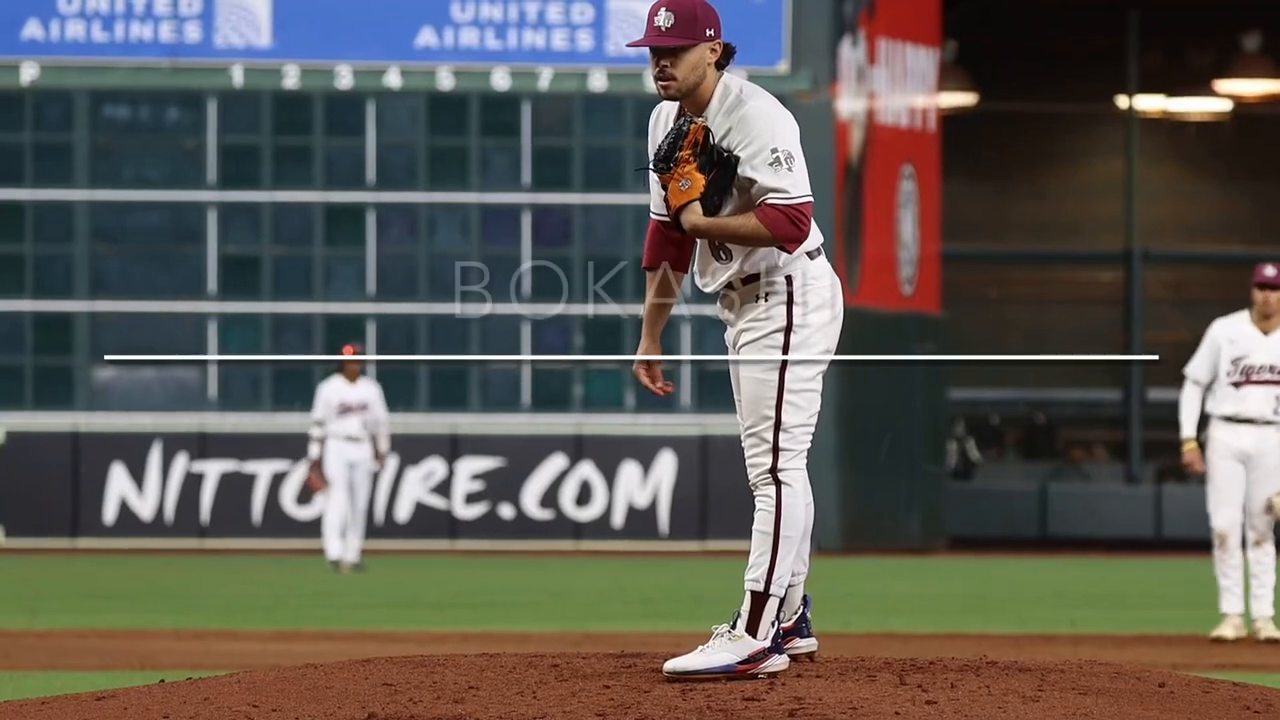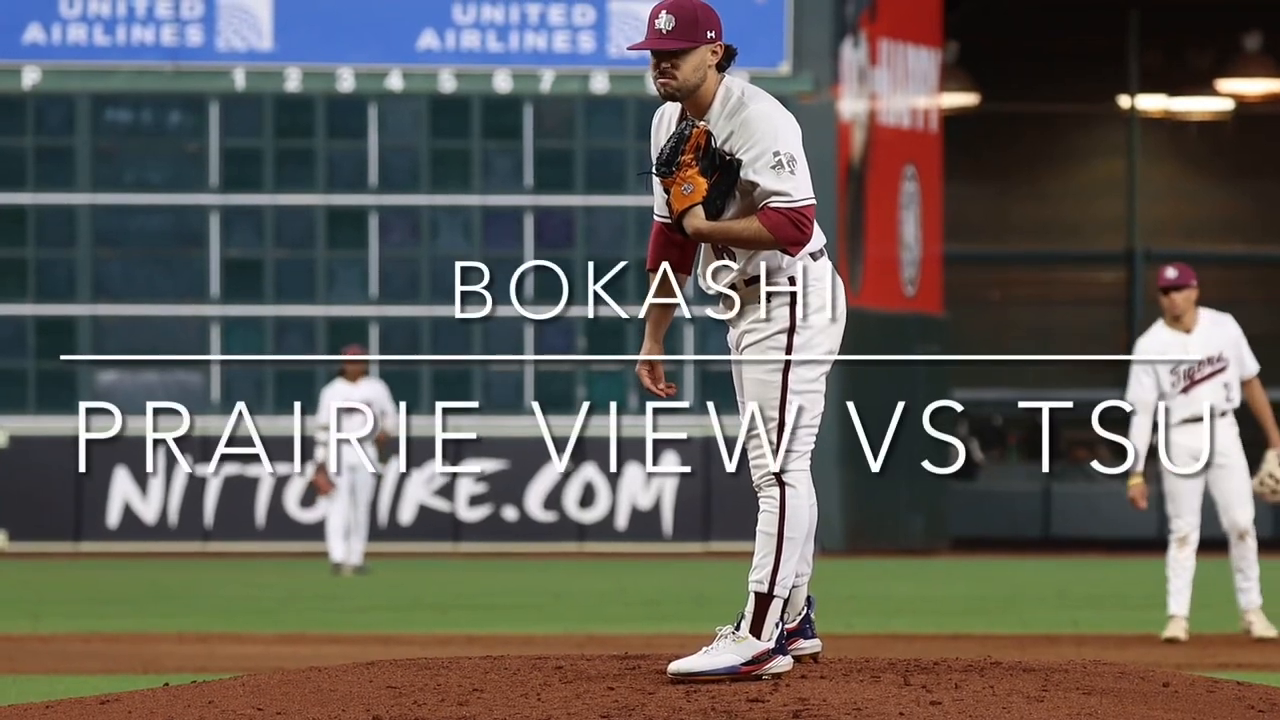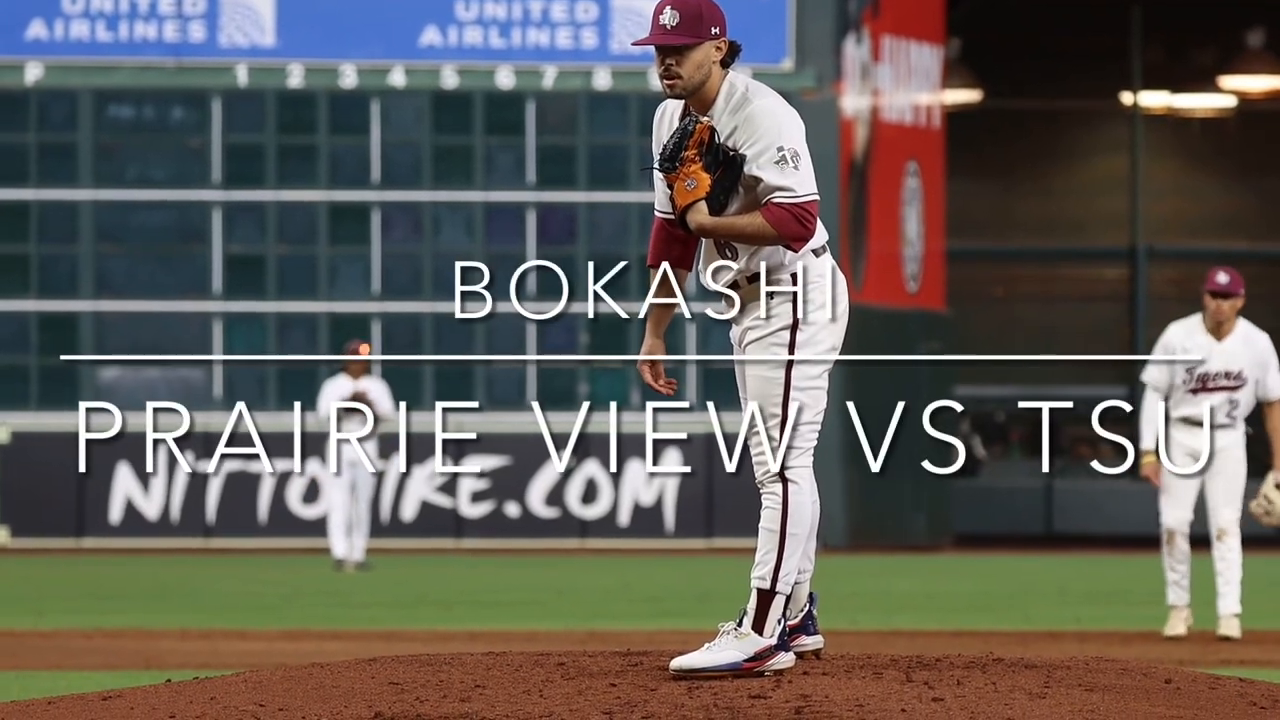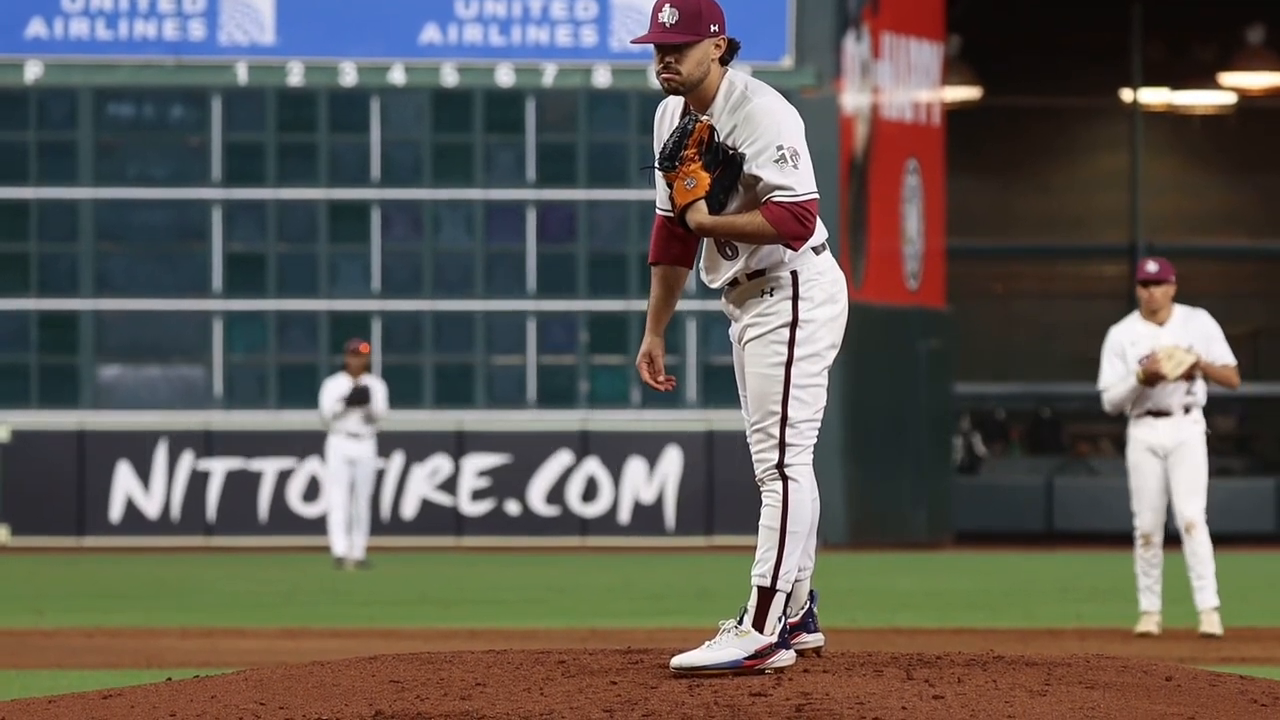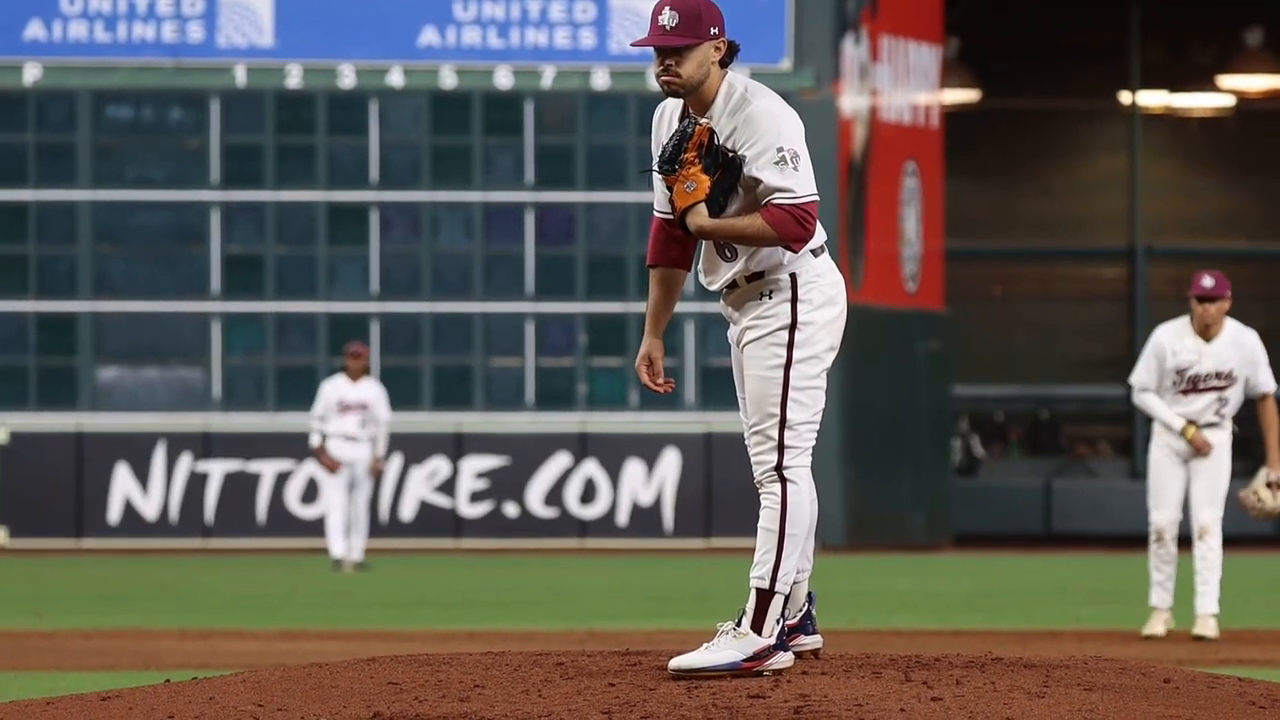
dt=1s
person 1, frame 1
left shoulder: (756, 116)
right shoulder: (665, 120)
left elbow: (790, 221)
right elbow: (666, 232)
left wrist: (700, 223)
right wrist: (650, 336)
left hip: (788, 298)
right hip: (742, 303)
left knee: (774, 465)
right knee: (772, 465)
left ankle: (756, 636)
right ankle: (789, 619)
person 1, frame 2
left shoulder: (757, 119)
right shoulder: (667, 122)
left elbow: (793, 225)
right elbow: (669, 236)
left wrist: (703, 227)
right wrist: (653, 337)
left hip: (791, 301)
right hip: (744, 305)
left knee: (778, 467)
right knee: (775, 467)
left ankle: (760, 637)
right ankle: (792, 620)
person 1, frame 3
left shoulder: (761, 114)
right shoulder: (669, 118)
left elbow: (797, 220)
right elbow: (670, 232)
left wrist: (707, 222)
right wrist: (654, 333)
left hip: (795, 297)
right hip: (747, 301)
left knee: (782, 464)
right knee: (778, 463)
left ankle: (763, 634)
right ankle: (795, 616)
person 1, frame 4
left shoulder: (760, 112)
right shoulder: (670, 116)
left elbow: (797, 219)
right elbow: (671, 228)
left wrist: (706, 221)
right wrist: (654, 331)
left hip: (793, 293)
right hip: (746, 299)
left knee: (781, 460)
right knee: (777, 460)
left ankle: (763, 631)
right ankle: (796, 613)
person 1, frame 5
left shoulder: (760, 114)
right shoulder: (669, 119)
left elbow: (797, 220)
right elbow: (669, 231)
left wrist: (707, 224)
right wrist: (653, 333)
left hip: (792, 296)
right hip: (744, 301)
left knee: (779, 462)
right knee: (775, 462)
left ankle: (762, 633)
right ankle: (794, 614)
person 2, frame 1
right shoulder: (1223, 330)
right elbow: (1193, 385)
right wrist: (1188, 440)
right hip: (1224, 436)
right knee: (1224, 525)
right ankle: (1231, 614)
person 2, frame 2
left shoulder: (1225, 326)
right shoulder: (1150, 344)
right elbow: (1141, 411)
right wrist: (1136, 473)
left hip: (1223, 433)
right hip: (1180, 440)
left knee: (1240, 522)
right knee: (1182, 530)
right ankle: (1177, 617)
person 2, frame 3
right shoulder: (1177, 335)
right elbow: (1154, 395)
right wrist: (1148, 452)
left hip: (1228, 441)
right hip: (1182, 438)
left knee: (1225, 526)
right knee: (1174, 524)
left ankle: (1229, 615)
right ankle: (1179, 607)
person 2, frame 4
left shoulder: (1199, 322)
right shoulder: (1120, 334)
left elbow: (1233, 379)
right elbow: (1110, 402)
left wrist: (1201, 364)
right wrist: (1141, 376)
left hip: (1187, 428)
right hip: (1144, 433)
left knee: (1190, 517)
right knee: (1147, 525)
left ankle: (1208, 608)
right ankle: (1150, 611)
person 2, frame 5
left shoulder: (1246, 341)
right shoulder: (1165, 336)
right elbow: (1141, 393)
right wrist: (1186, 428)
left hip: (1216, 437)
right hip: (1169, 435)
left knee: (1206, 523)
right knee: (1163, 523)
left ankle: (1207, 614)
right ankle: (1161, 609)
person 3, frame 1
left shoulder: (863, 44)
right shoulder: (846, 45)
left elbow: (865, 86)
right elbow: (844, 88)
left hip: (858, 120)
right hip: (849, 120)
left knee: (856, 193)
right knee: (847, 195)
left ankle: (854, 274)
right ankle: (849, 273)
person 3, frame 2
left shoulder: (864, 44)
right shoulder: (847, 46)
left elbow: (867, 87)
right elbow: (845, 89)
left hip: (860, 120)
right hip: (850, 120)
left knee: (858, 193)
right knee: (849, 198)
left ankle: (857, 274)
right ankle: (851, 273)
person 3, frame 3
left shoulder: (866, 40)
right shoulder: (849, 43)
left elbow: (869, 82)
right elbow: (847, 85)
left hip: (863, 116)
right hip: (853, 116)
left knee: (861, 188)
right knee: (852, 188)
left ankle: (859, 269)
right ankle: (854, 270)
person 3, frame 4
left shoulder: (866, 36)
right shoulder: (849, 40)
left elbow: (868, 79)
right elbow: (848, 83)
left wrist: (866, 104)
left hip: (863, 115)
right hip: (853, 115)
left knee: (861, 184)
right knee: (853, 184)
left ankle: (860, 268)
right ankle: (854, 266)
person 3, frame 5
left shoulder: (865, 39)
right shoulder: (847, 42)
left elbow: (868, 81)
right elbow: (846, 84)
left wrist: (864, 107)
left hip: (861, 115)
right hip: (850, 114)
left knee: (860, 185)
right knee: (851, 186)
left ankle: (858, 267)
right ankle: (853, 267)
person 4, frame 1
left shoulder: (372, 387)
right shoulder: (328, 387)
left elbow: (381, 421)
right elbow: (317, 423)
left wrist: (382, 452)
right wrist: (315, 459)
left hip: (363, 451)
right hip: (336, 449)
left knee: (360, 505)
right knee: (336, 502)
left ankle: (353, 557)
right ankle: (334, 556)
person 4, frame 2
left shoulder: (377, 387)
right shoulder: (331, 391)
left elbow: (390, 415)
right elbow: (322, 427)
left wrist: (385, 432)
right wrist: (320, 464)
left hip: (366, 452)
right hip: (338, 451)
left knee: (362, 507)
right knee: (338, 505)
left ankle: (356, 559)
right ankle: (338, 559)
person 4, frame 3
left shoulder: (378, 385)
right shoulder: (332, 384)
left elbow: (389, 413)
right elbow: (324, 413)
left wrist: (369, 402)
right wrist: (345, 404)
left hip: (367, 448)
right hip: (340, 447)
left knee: (363, 503)
right knee: (338, 501)
left ankle: (358, 556)
right ankle: (340, 555)
person 4, frame 4
left shoulder: (376, 384)
right shoulder: (332, 383)
left elbow: (379, 416)
right elbow: (326, 414)
left wrist: (368, 401)
right wrist: (347, 401)
left hip: (366, 446)
right hip: (339, 444)
left knee: (363, 501)
right knee: (338, 500)
left ankle: (358, 554)
right ankle: (340, 553)
person 4, frame 5
left shoulder: (375, 388)
right shoulder: (330, 386)
left elbow: (382, 423)
right elbow: (317, 418)
left wrist: (379, 457)
right wrist: (317, 449)
left hip: (364, 450)
right hip: (335, 449)
left knee: (361, 504)
right knee: (336, 503)
left ankle: (357, 556)
right ankle: (338, 555)
